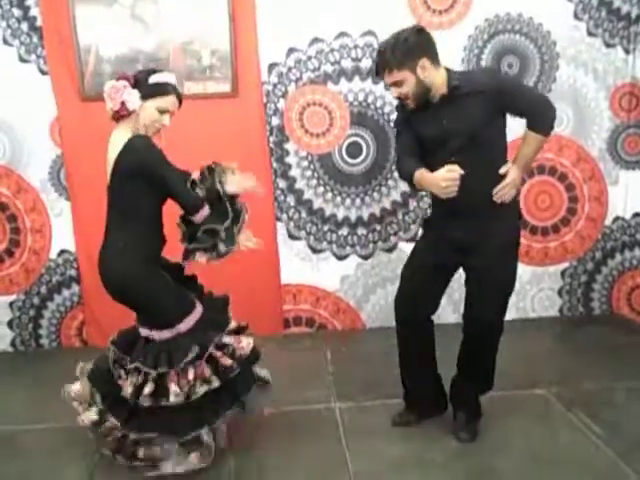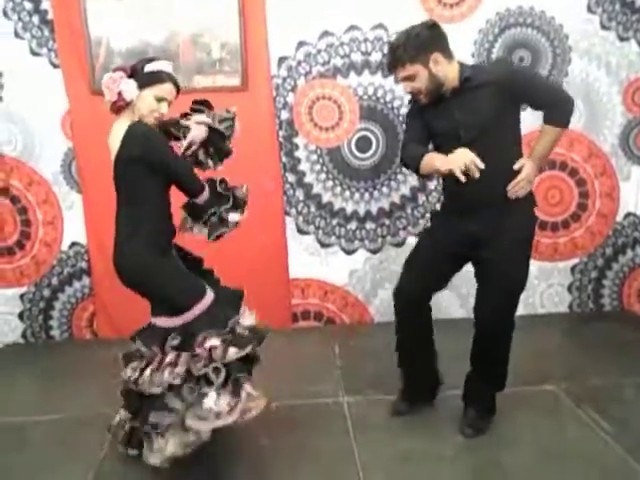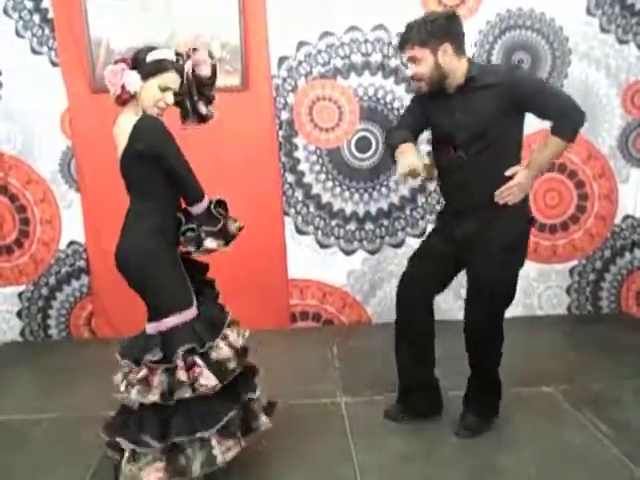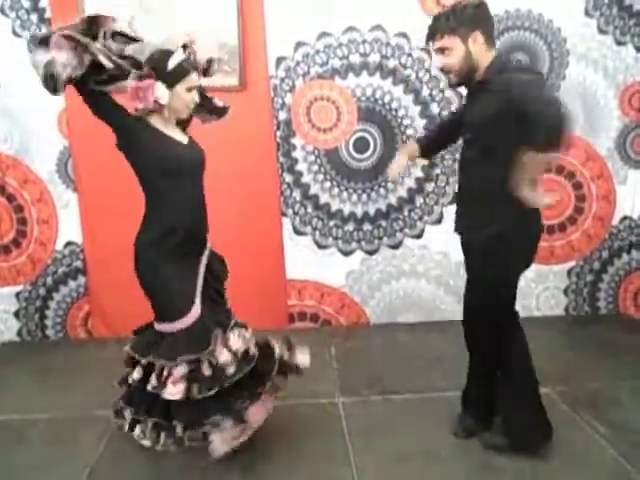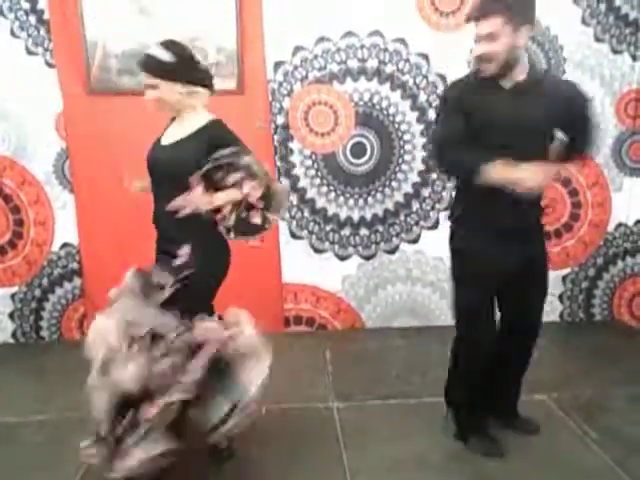
dt=0.7s
person 1, frame 1
left shoulder: (487, 86)
right shoulder: (409, 111)
left elbow: (543, 112)
right elbow: (406, 162)
left wrist: (519, 169)
right wrist: (430, 180)
left hip: (494, 226)
right hip: (443, 224)
left knee: (483, 321)
right knee: (409, 306)
left ankle: (466, 405)
right ankle: (425, 398)
person 1, frame 2
left shoulder: (501, 79)
right shoulder: (423, 105)
left elbow: (560, 104)
right elbow: (411, 153)
left wrist: (535, 162)
right wrist: (446, 161)
left hip: (507, 218)
right hip: (454, 218)
left knee: (494, 315)
right knee: (409, 293)
left ankle: (480, 401)
right ankle: (418, 386)
person 1, frame 3
left shoulder: (506, 82)
right shoulder: (430, 96)
left elbow: (569, 115)
right elbow: (400, 130)
left wrist: (531, 171)
right wrist: (406, 155)
left hip: (499, 224)
right hip: (453, 220)
left knee: (483, 318)
right knee: (412, 292)
left ankle: (481, 405)
right ankle: (417, 398)
person 1, frame 4
left shoulder: (515, 82)
right shoulder: (480, 91)
left elbow: (552, 123)
right elbow: (450, 129)
left wrist: (523, 183)
right wrist: (411, 151)
left hip: (506, 231)
right hip: (482, 226)
left knee: (487, 322)
right knee: (491, 319)
left ankle: (525, 428)
right ankle: (484, 408)
person 1, frame 5
left shoulder: (559, 94)
right shoulder: (461, 93)
left elbow: (581, 143)
right elbow: (448, 158)
left wrist: (546, 171)
right wrist: (511, 173)
left hip: (525, 235)
right hip: (476, 237)
left knee: (522, 327)
right knee: (475, 329)
left ankle: (499, 404)
right ankle: (467, 417)
person 2, frame 1
left shoulder: (126, 143)
right shoulder: (140, 149)
left elbow: (177, 180)
right elbow: (187, 201)
left wrist: (219, 182)
right wrist: (230, 232)
left hip: (125, 261)
right hip: (133, 267)
left knee: (161, 331)
right knee: (193, 331)
right ankle: (182, 443)
person 2, frame 2
left shoulder: (128, 133)
right shoulder: (143, 137)
left elbow: (185, 126)
right elbow: (189, 184)
left wrist: (197, 125)
right wrist: (221, 204)
left hip: (141, 250)
right hip: (146, 255)
left knee: (178, 321)
right knee: (207, 317)
left ankle: (152, 425)
person 2, frame 3
left shoulder: (129, 125)
right shoulder: (149, 129)
left elbow: (192, 106)
right elbow: (187, 182)
left wrist: (194, 72)
right wrist: (209, 218)
left hip: (145, 244)
right hip: (149, 249)
left knee: (186, 327)
right knee: (184, 337)
right ankle: (170, 444)
person 2, frame 4
left shoulder: (179, 127)
right shoulder: (132, 129)
left elbow: (203, 105)
right elbow: (87, 85)
left wrist: (190, 65)
left hip: (194, 249)
right hip: (161, 255)
left knee: (208, 324)
right knee: (189, 335)
right ankle: (205, 423)
person 2, frame 5
left shoulder: (214, 133)
right shoulder: (171, 127)
left wrist: (220, 200)
right wrist: (155, 187)
left hip: (199, 249)
right hip: (174, 249)
